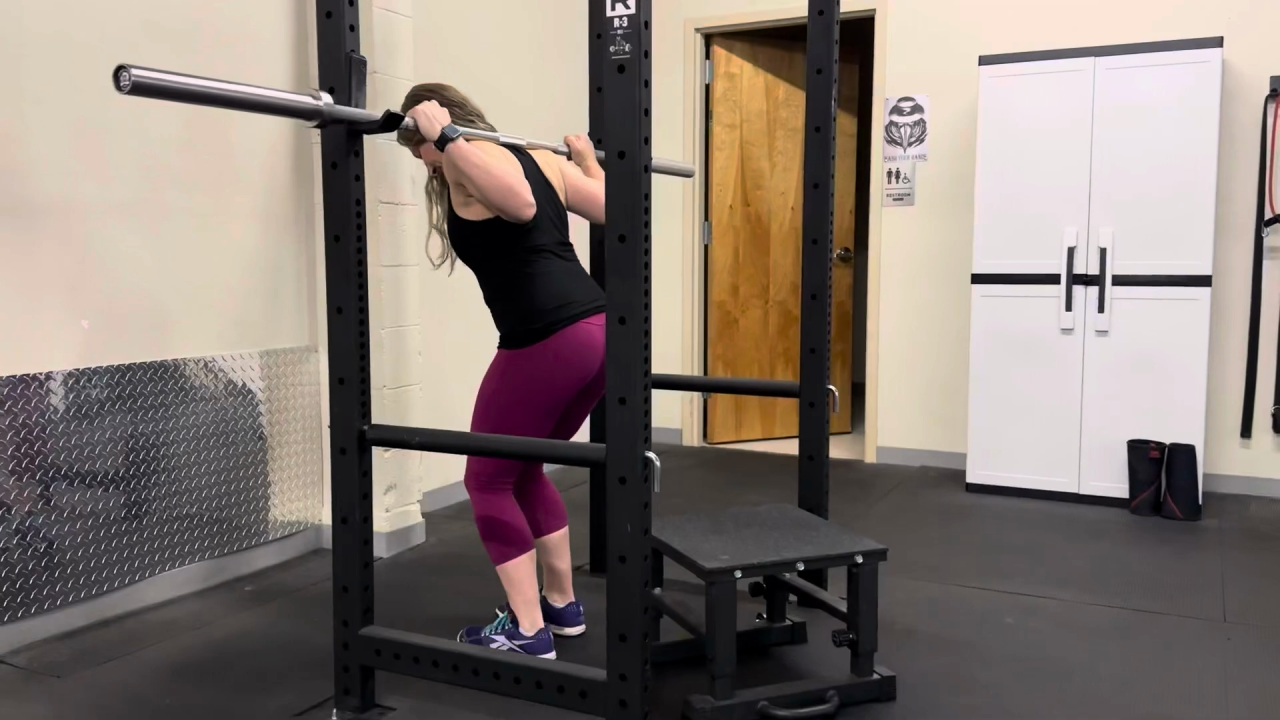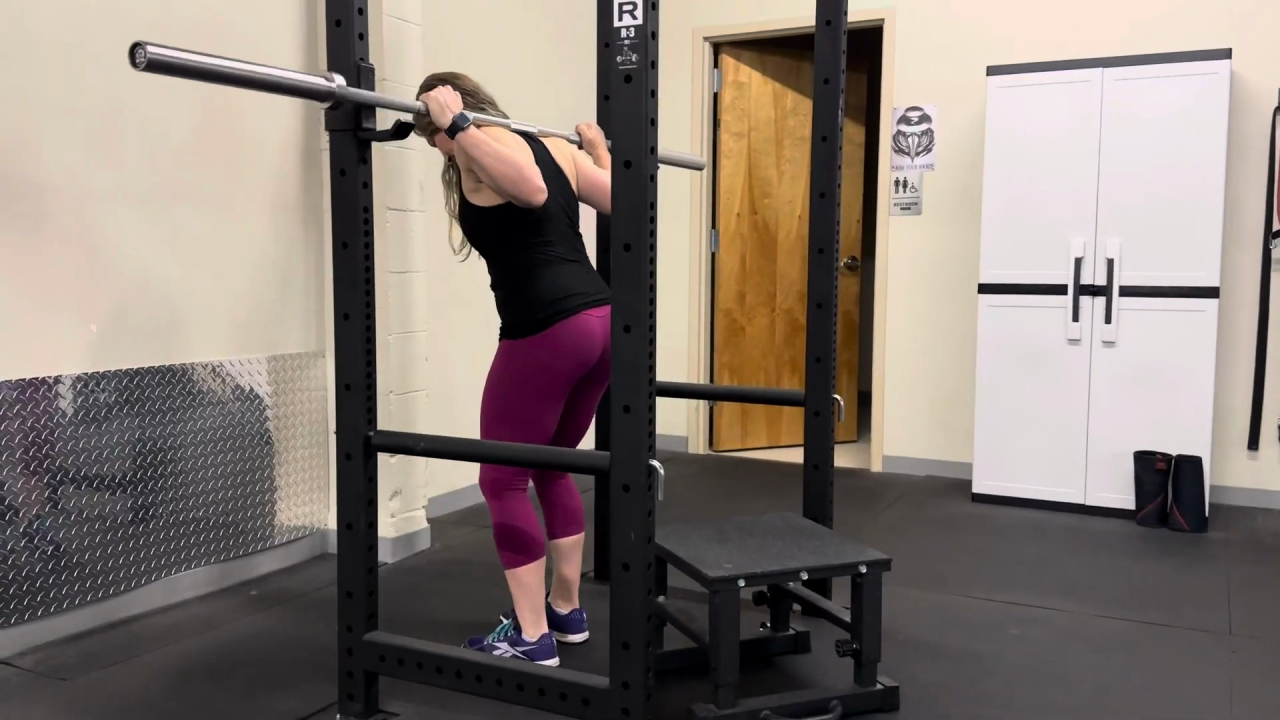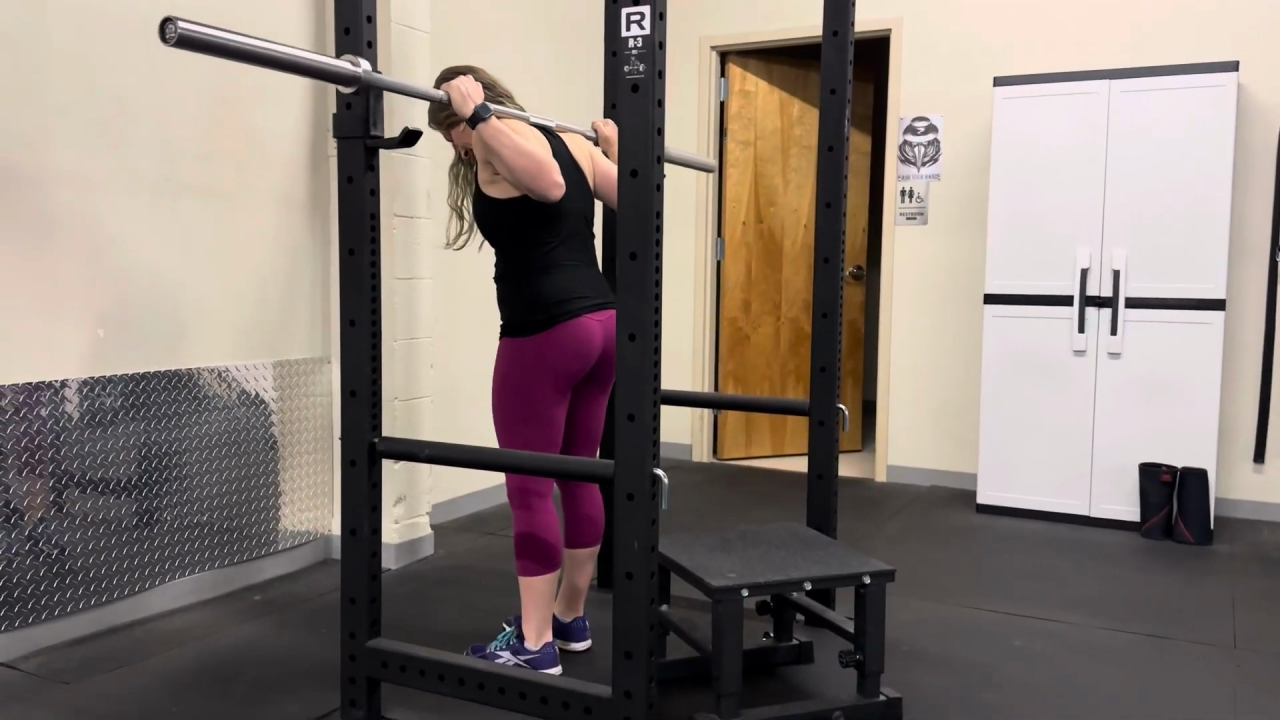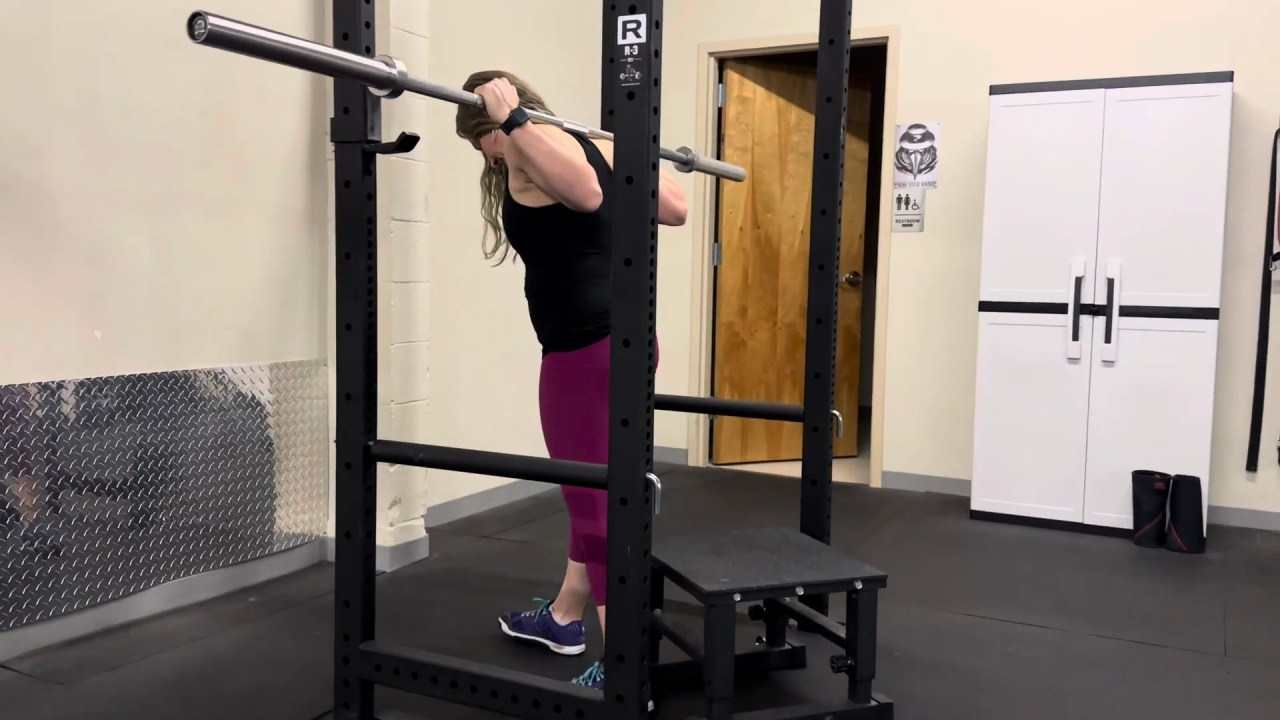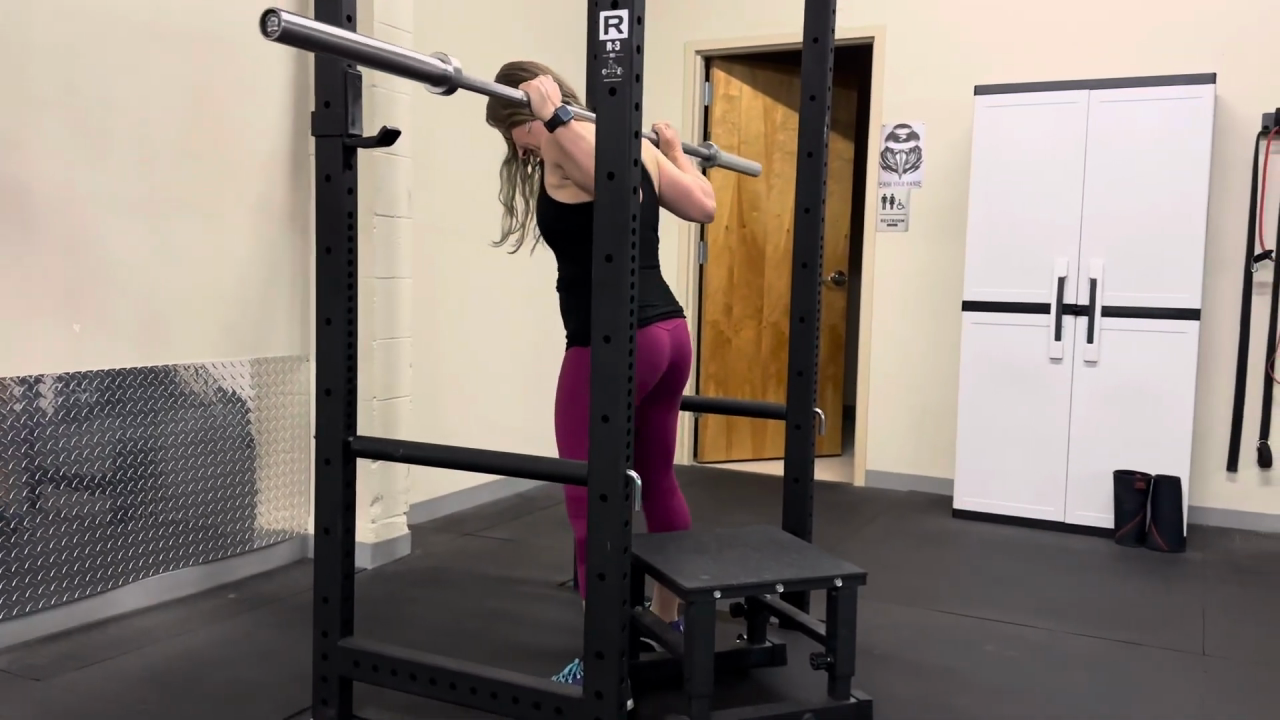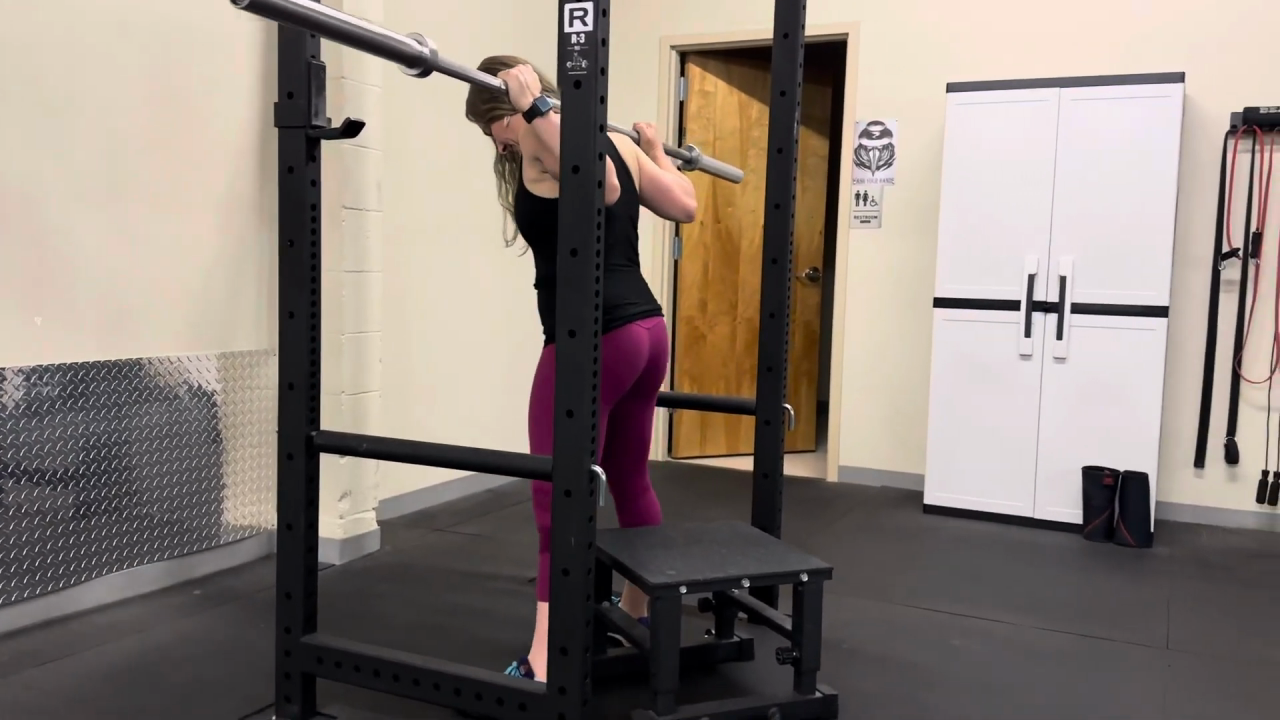
dt=0.7s
person 1, frame 1
left shoulder: (463, 160)
right shoulder: (540, 156)
left elbow: (521, 206)
right elbow: (613, 210)
left wrist: (442, 136)
right wrist: (588, 160)
left hip: (546, 344)
right hip: (598, 331)
left knee: (488, 481)
right knee: (524, 470)
left ankle: (527, 631)
right ankle: (563, 603)
person 1, frame 2
left shoulder: (479, 145)
right shoulder: (554, 146)
left elbow: (530, 190)
left wrist: (456, 125)
right wrist: (599, 150)
left hip: (545, 333)
right hip: (599, 322)
left knee: (504, 483)
right knee: (551, 470)
left ankle: (532, 635)
right ankle: (566, 609)
person 1, frame 3
left shoulder: (497, 139)
right shoulder: (571, 141)
left elbow: (547, 184)
left wrist: (477, 114)
right wrist: (613, 147)
left hip: (545, 336)
right hip: (602, 324)
left knee: (529, 489)
right knee: (579, 478)
left ankle: (534, 643)
right ankle: (570, 617)
person 1, frame 4
left shoulder: (529, 145)
right shoulder: (601, 145)
left elbow: (585, 193)
right elbow: (675, 209)
left wrist: (512, 120)
left hip: (585, 350)
left knee: (593, 507)
right knee: (593, 493)
right ankle: (561, 616)
person 1, frame 5
left shoulder: (566, 146)
right shoulder: (636, 144)
right elbow: (703, 204)
left wrist: (555, 118)
right wrist: (675, 151)
right hip: (669, 335)
left knee: (592, 506)
right knee: (657, 484)
right ankle: (671, 614)
person 1, frame 6
left shoulder: (540, 143)
right shoulder: (616, 142)
left elbow: (597, 183)
right elbow: (684, 204)
left wrist: (534, 109)
right wrist: (655, 150)
left hip: (591, 343)
right hip: (647, 333)
left knee: (558, 503)
right knee: (630, 484)
left ankle: (544, 664)
right ankle: (638, 610)
